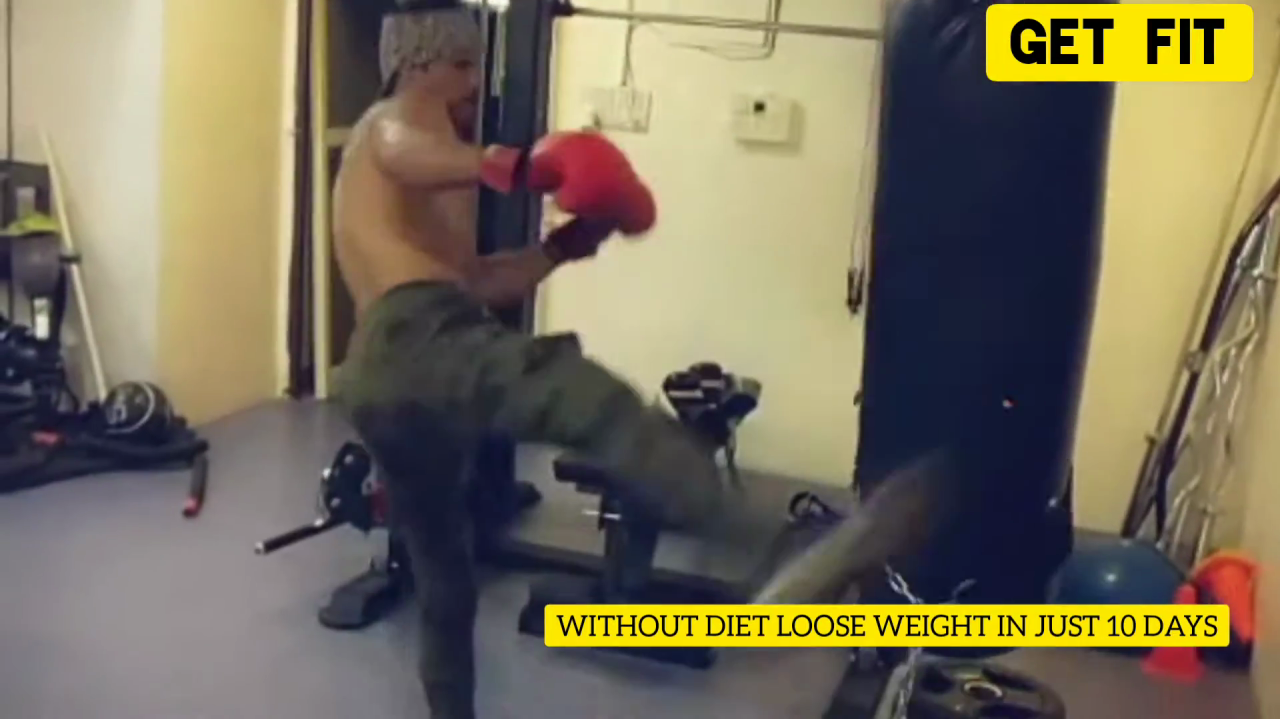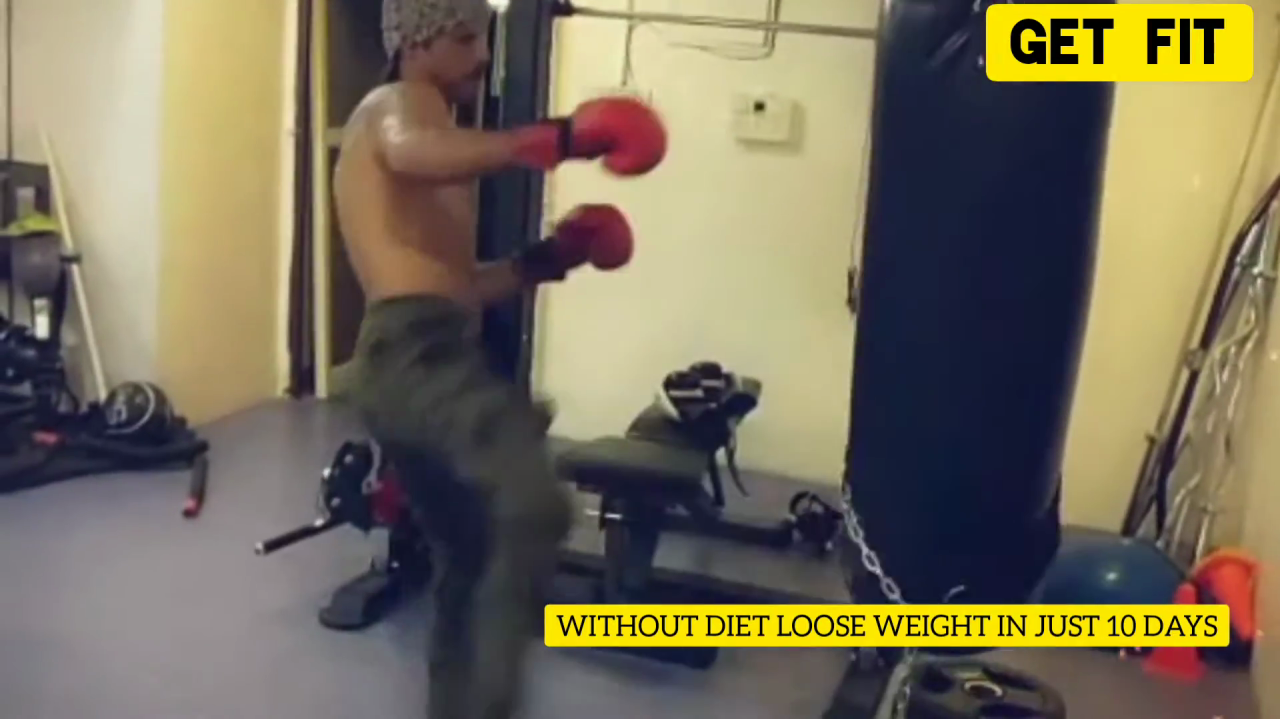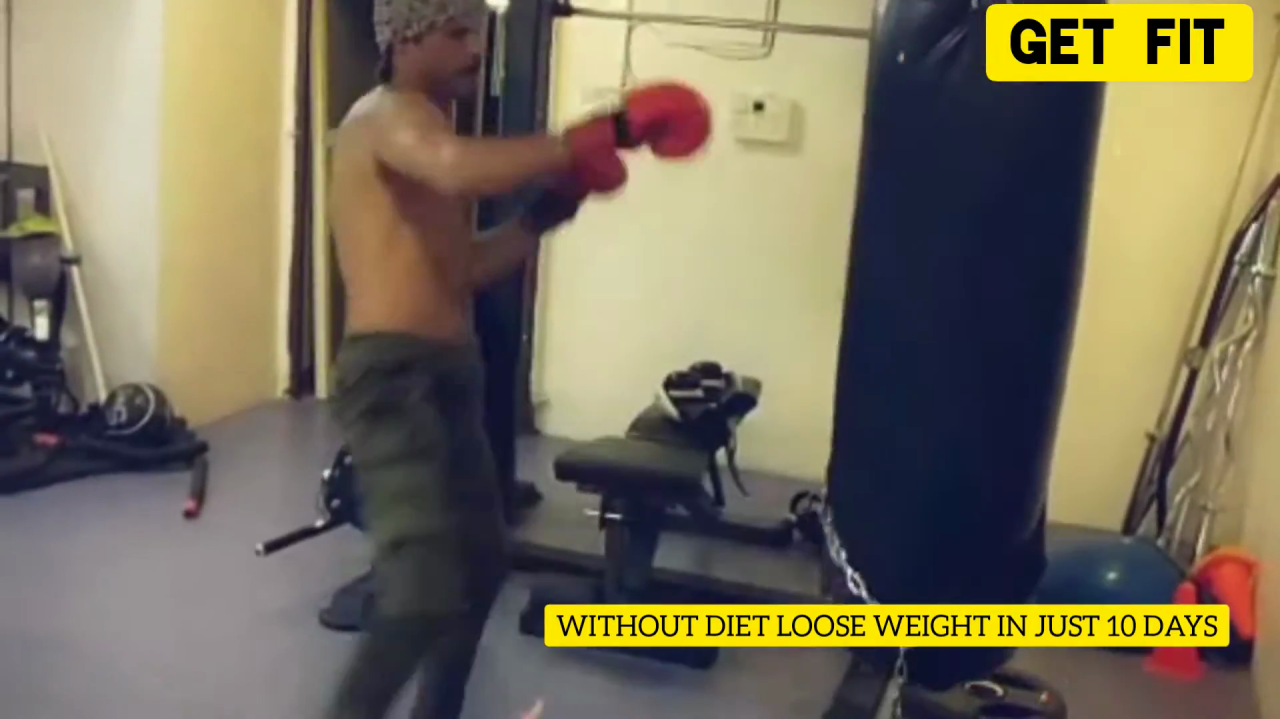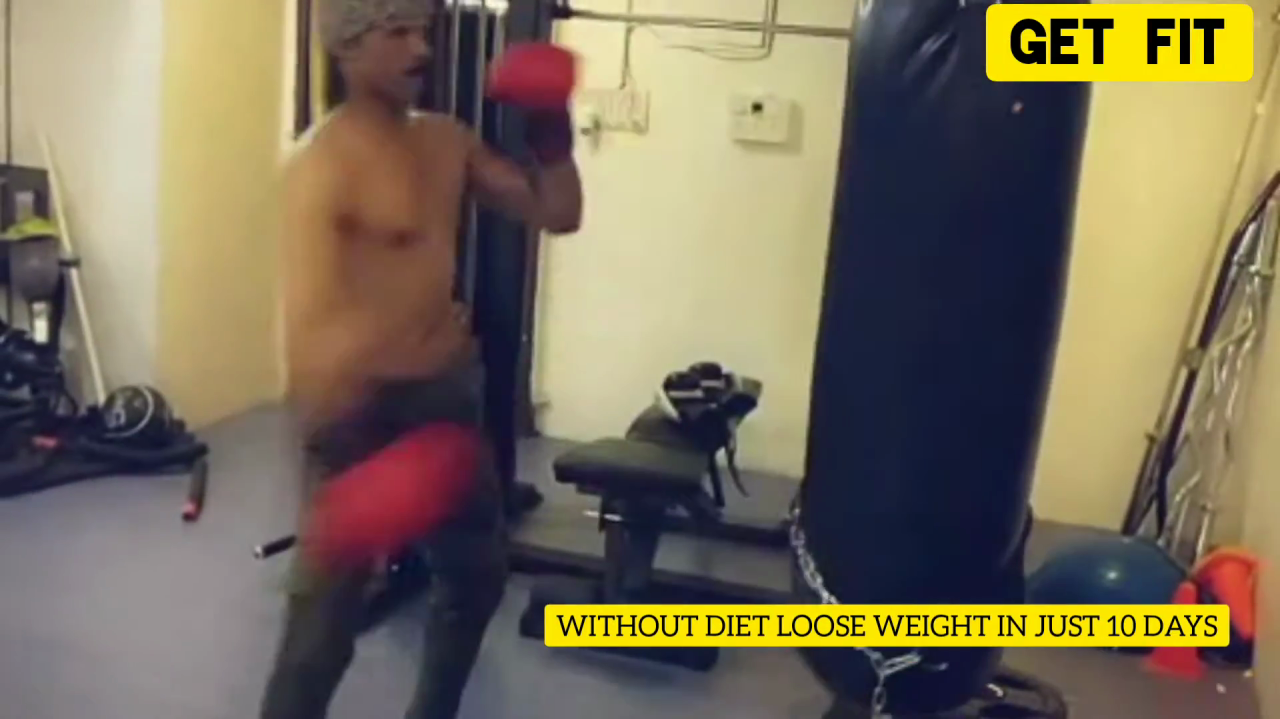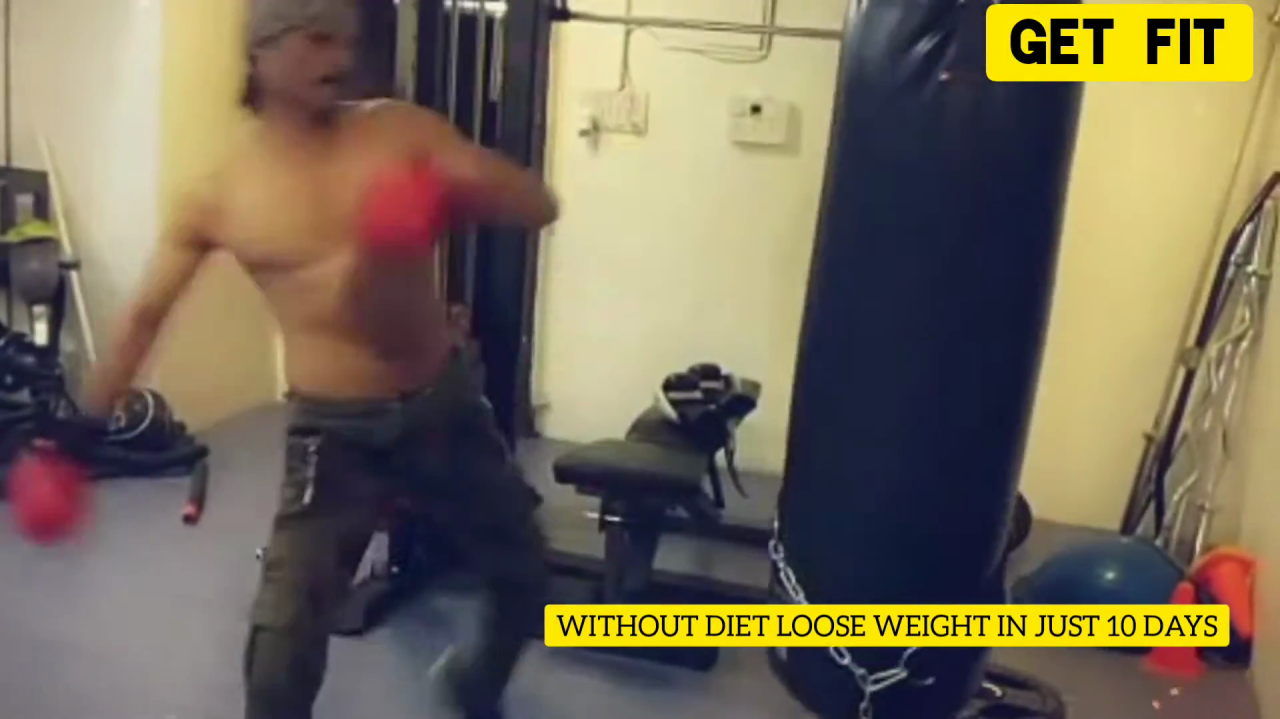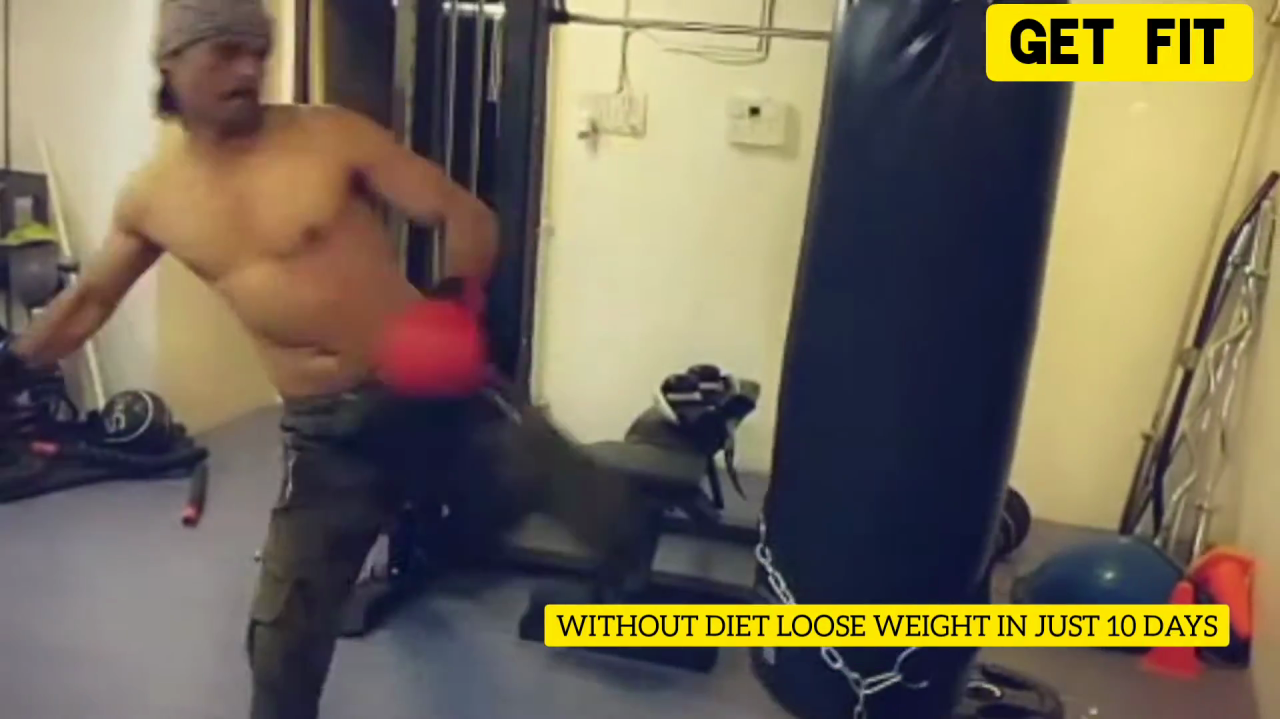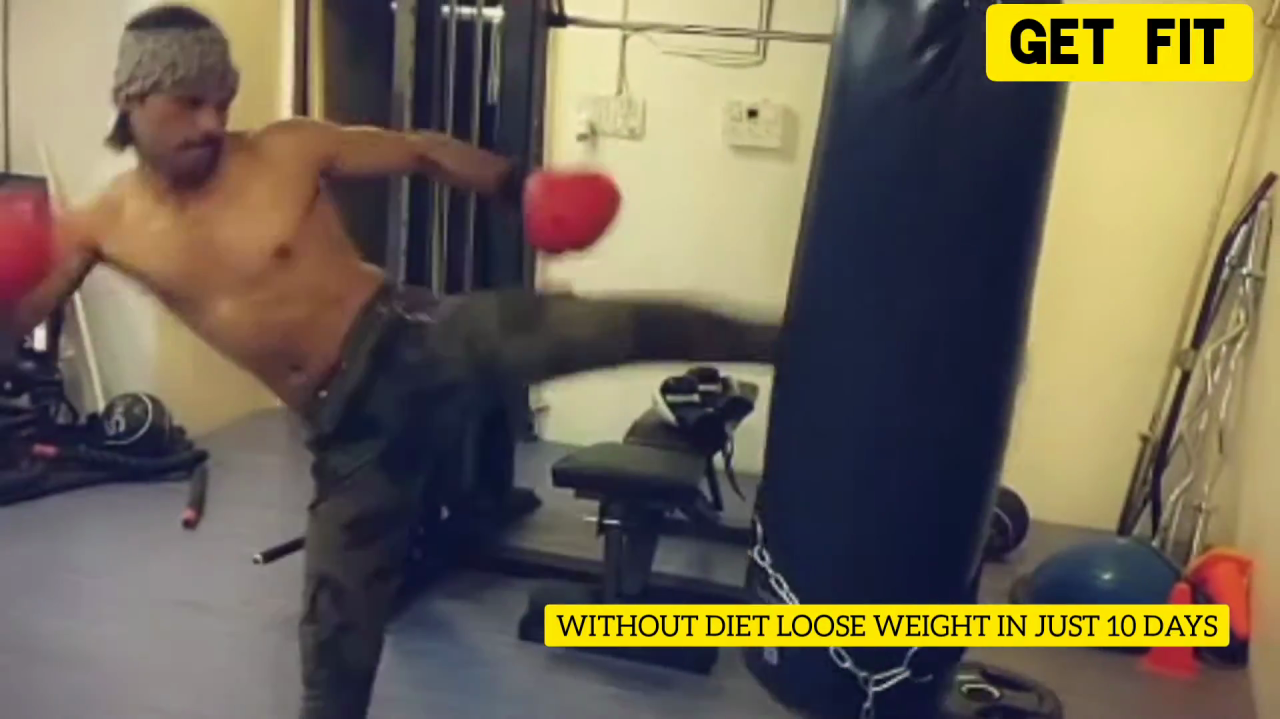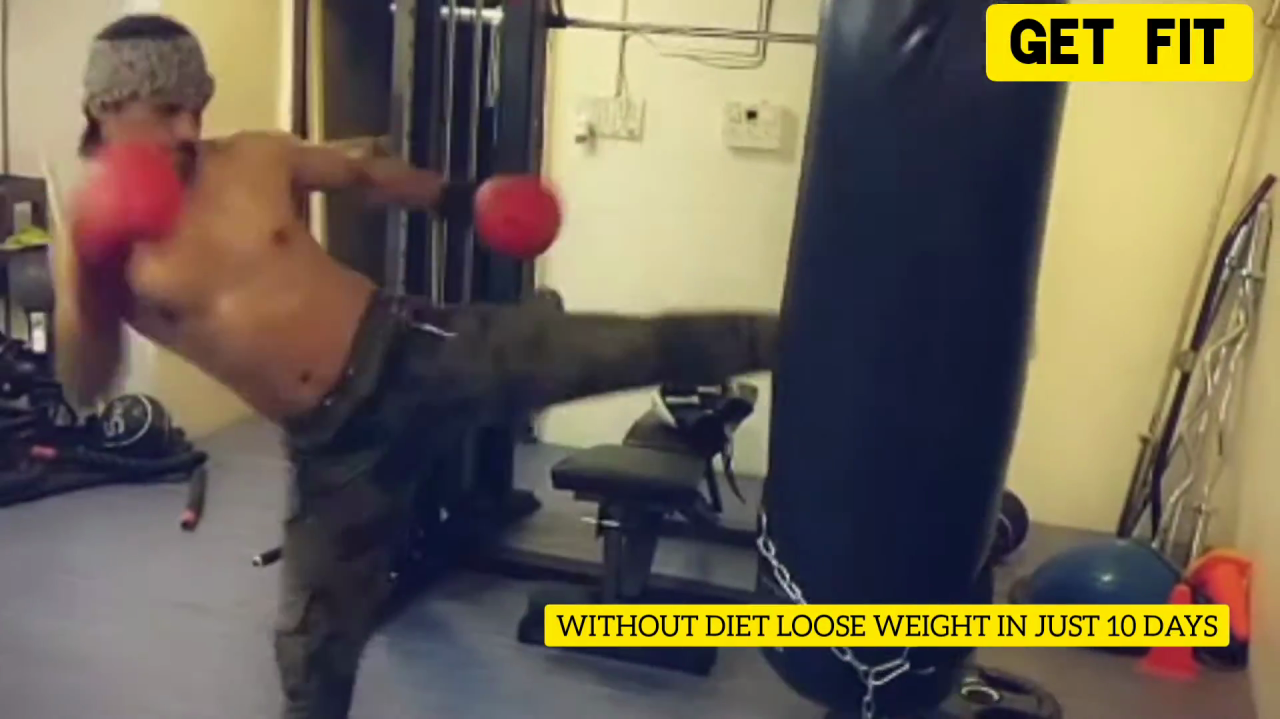
dt=0.1s
person 1, frame 1
right shoulder: (392, 120)
left elbow: (468, 285)
right elbow: (413, 154)
left wrist: (562, 245)
right wrist: (519, 166)
left hip: (374, 372)
right hip: (417, 339)
left knee: (443, 579)
right knee: (613, 416)
person 1, frame 2
right shoulder: (398, 105)
right elbow: (420, 154)
left wrist: (541, 261)
right wrist: (560, 139)
left hip: (412, 363)
right hip: (419, 353)
left knee: (473, 560)
right knee: (534, 506)
person 1, frame 3
left shoulder: (416, 128)
right shoulder: (388, 117)
left elbow: (467, 270)
right elbow: (462, 170)
left wrist: (547, 214)
right wrist: (610, 130)
left hip: (441, 376)
right hip: (392, 379)
left knee: (477, 566)
right knee: (426, 597)
person 1, frame 4
left shoulder: (445, 138)
right shoulder: (323, 166)
left elbow: (559, 215)
right elbow: (310, 326)
left wrist: (552, 134)
right wrist: (345, 455)
left hip: (452, 394)
right hip: (362, 408)
left knee: (477, 576)
right knee: (323, 618)
person 1, frame 5
left shoulder: (401, 131)
right shoulder: (220, 194)
left elbow: (535, 205)
right elbow: (142, 320)
left wrist: (463, 196)
left hip: (444, 405)
right hip: (334, 433)
left knee: (520, 577)
right knee: (287, 634)
person 1, frame 6
left shoulder: (330, 135)
right shoulder: (152, 196)
left elbow: (468, 215)
right elbow: (87, 302)
left wrist: (459, 307)
right hip: (325, 426)
right knee: (285, 631)
person 1, frame 7
left shoulder: (290, 150)
right shoulder: (113, 221)
left elbow: (420, 149)
left wrist: (517, 185)
left hip: (404, 344)
right hip: (341, 420)
left knee: (600, 329)
right knee: (338, 627)
person 1, frame 8
left shoulder: (255, 158)
left elbow: (363, 173)
right elbow: (86, 382)
left wrist: (460, 199)
right wrist: (96, 282)
left hip: (409, 354)
right hip: (330, 440)
left knee: (627, 351)
right knee: (314, 642)
